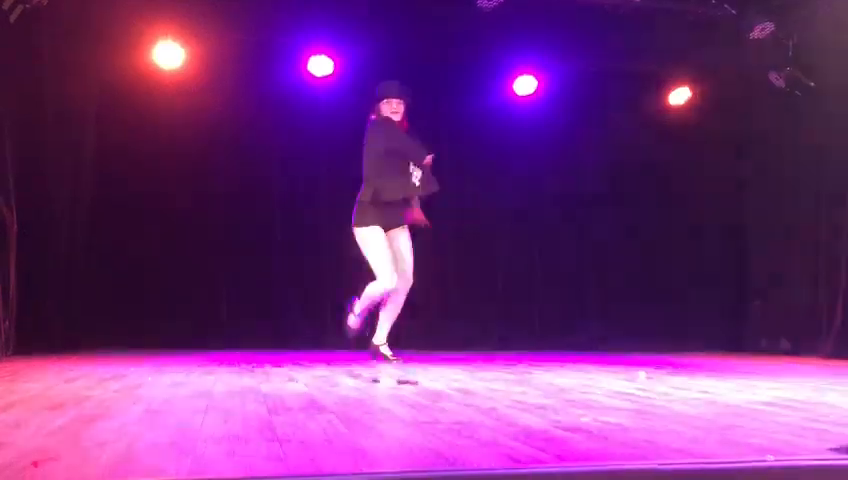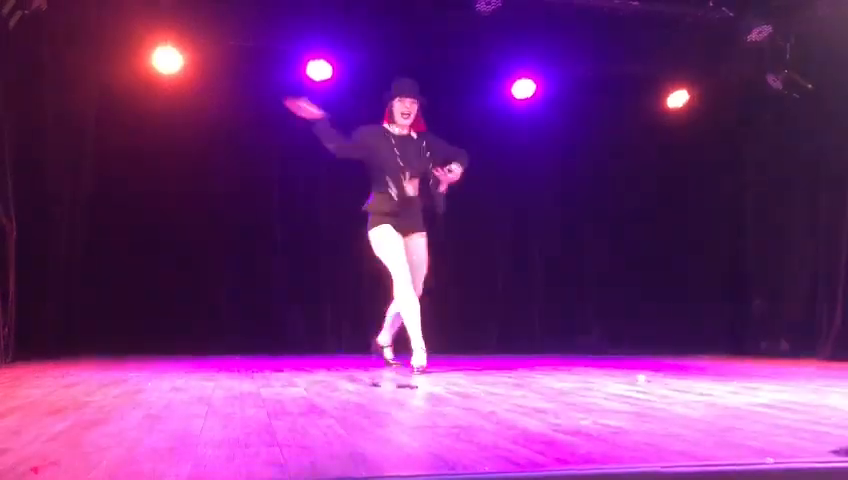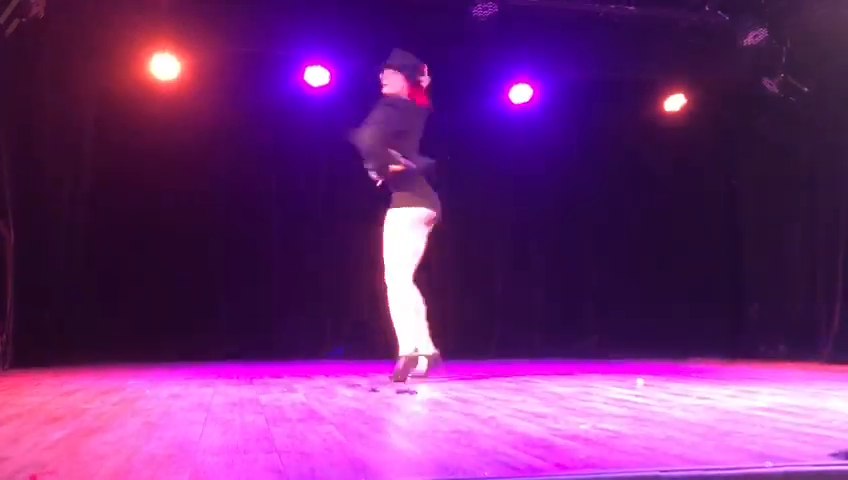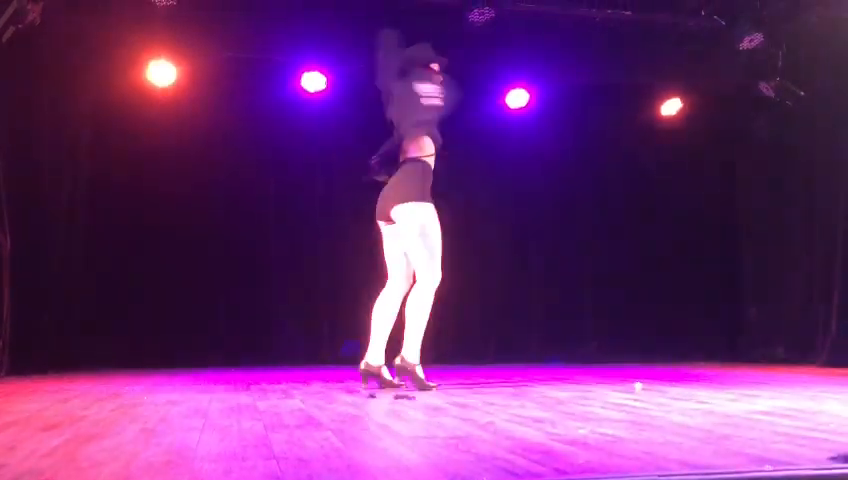
dt=0.3s
person 1, frame 1
left shoulder: (395, 137)
right shoulder: (380, 128)
right elbow: (421, 155)
left wrist: (412, 207)
right wrist: (423, 160)
left hip: (395, 216)
right hip: (370, 215)
left knee: (404, 282)
right knee: (389, 282)
left ankle: (379, 341)
right ankle: (358, 310)
person 1, frame 2
left shoulder: (423, 140)
right shoulder: (373, 134)
left elbow: (458, 157)
right elbow: (339, 144)
left wrist: (453, 170)
right wrist: (319, 118)
left hip: (413, 220)
right hip: (384, 219)
left knee: (413, 290)
right knee: (402, 279)
left ankle: (383, 339)
right ankle: (418, 351)
person 1, frame 3
left shoulder: (394, 107)
right shoulder: (400, 107)
left elbow: (369, 143)
left wrist: (383, 167)
left hip: (410, 200)
right hip: (409, 200)
left knee: (396, 278)
right knee: (399, 279)
left ankle: (415, 350)
right ankle: (422, 349)
person 1, frame 4
right shoulder: (406, 91)
right elbow: (388, 43)
left hip: (394, 199)
right hip: (411, 194)
left knee: (397, 284)
right knee: (430, 276)
left ankle: (374, 360)
right ankle: (409, 358)
